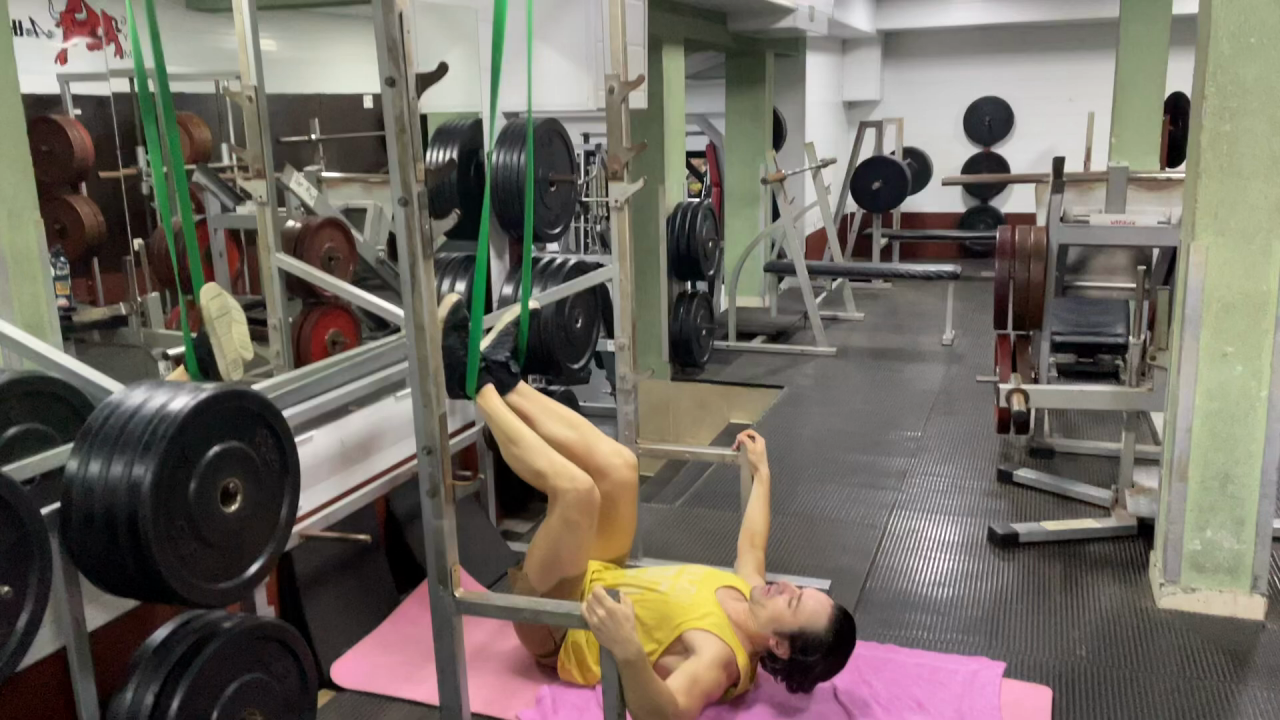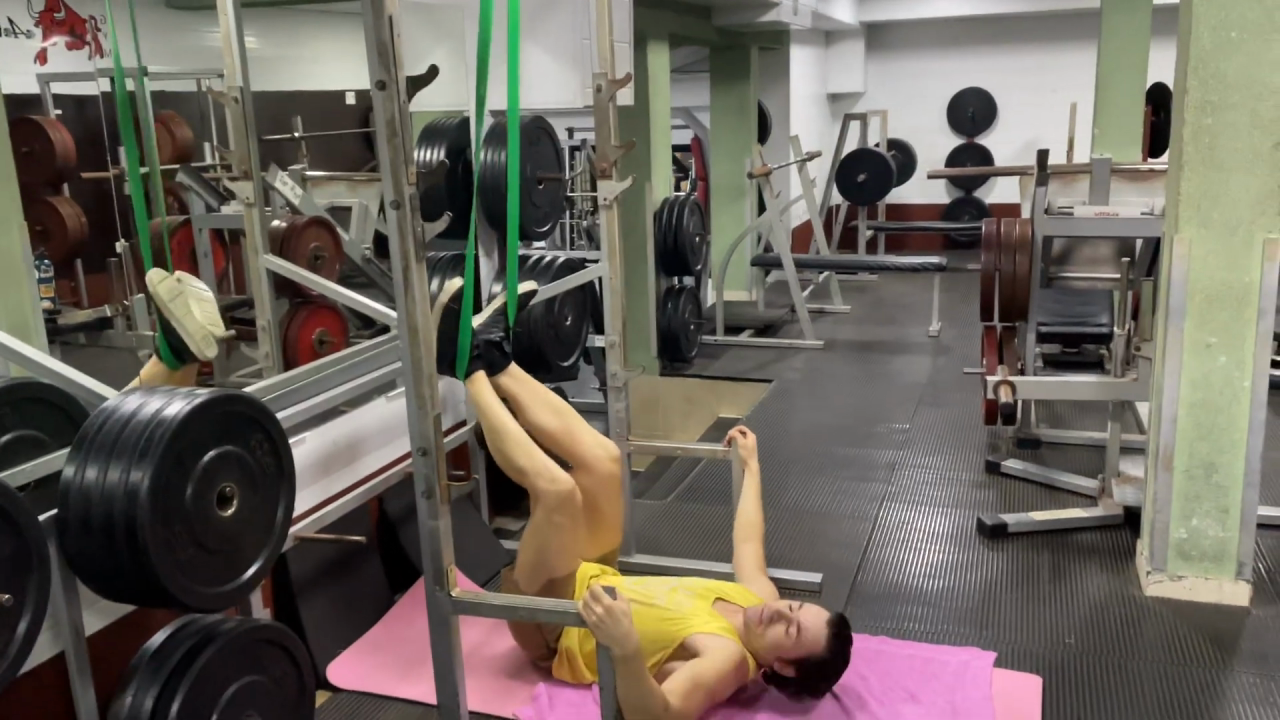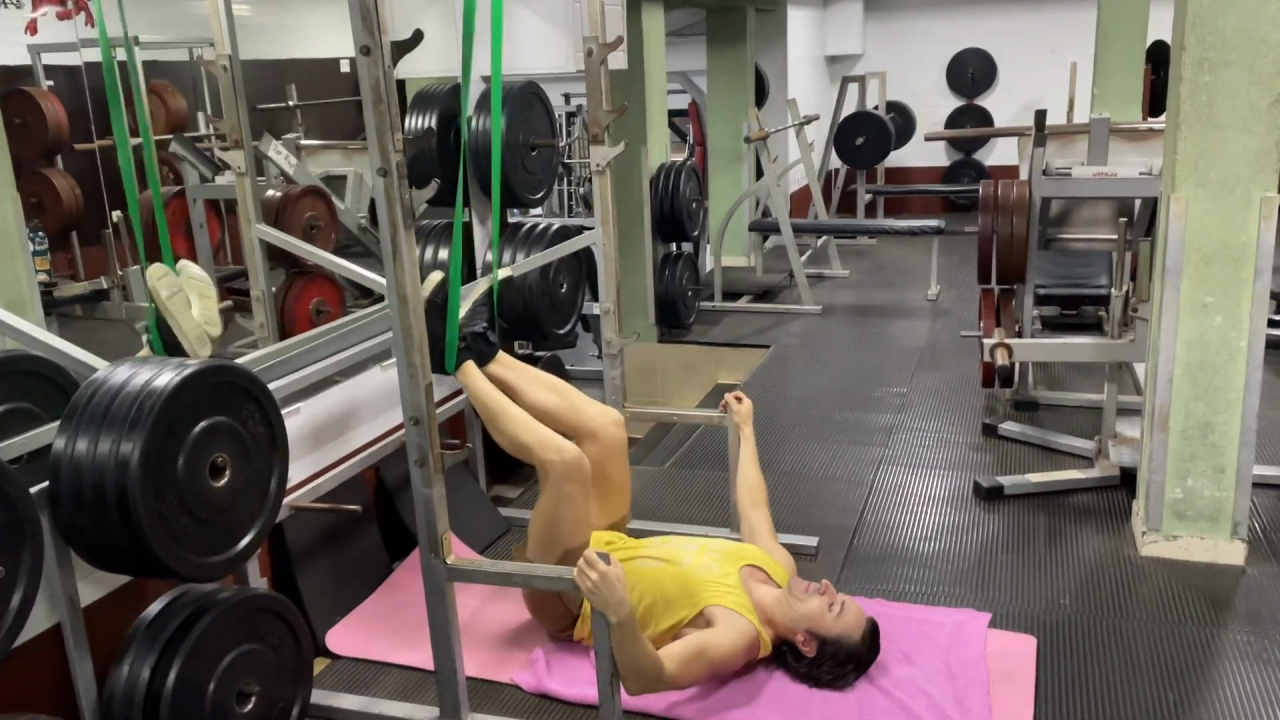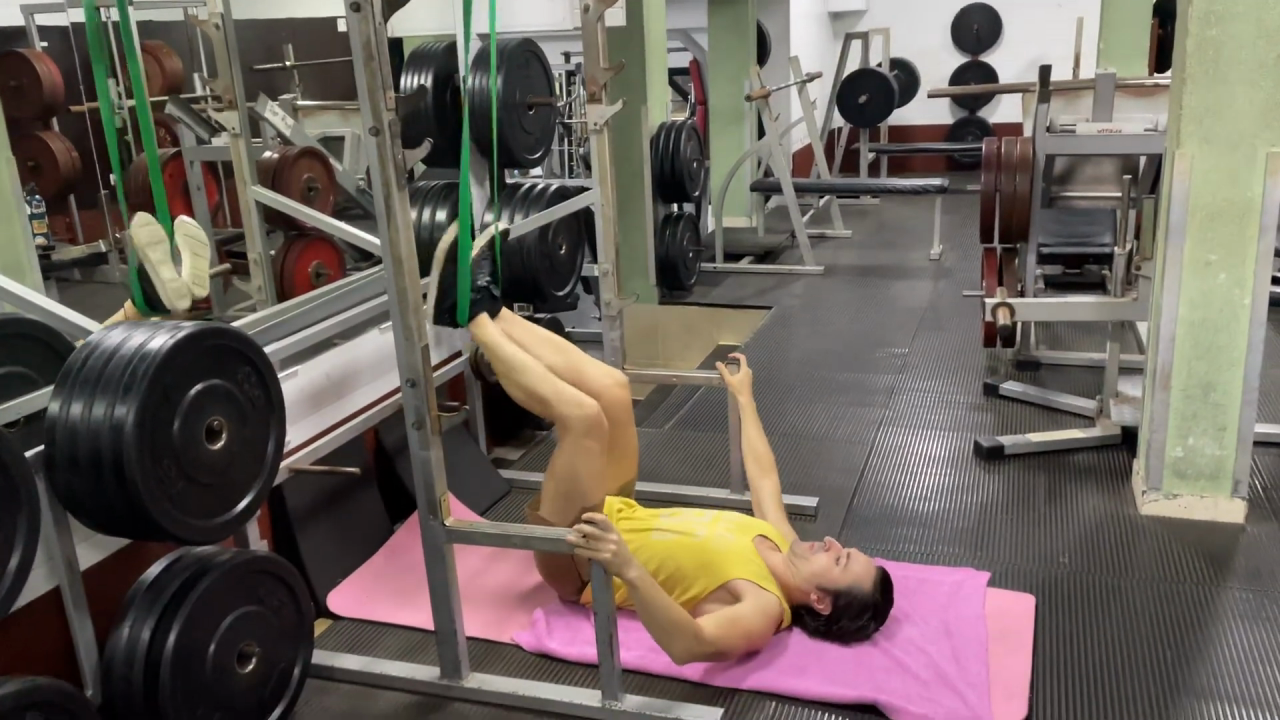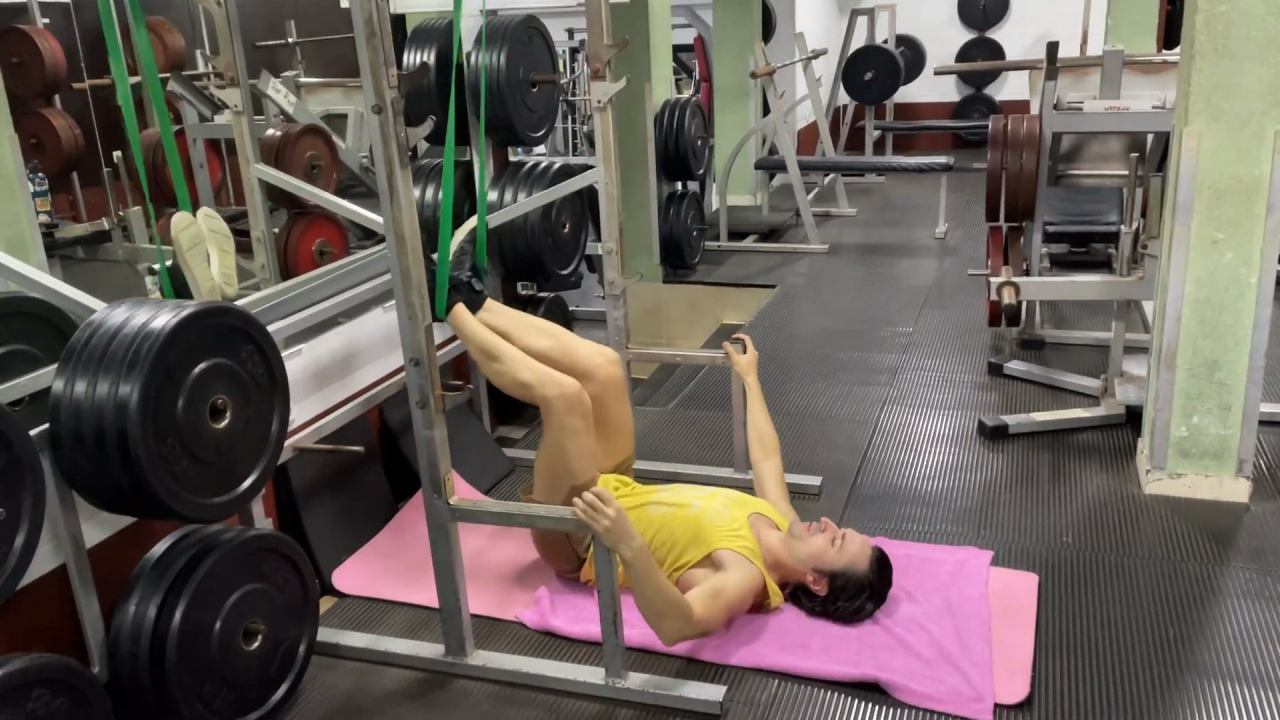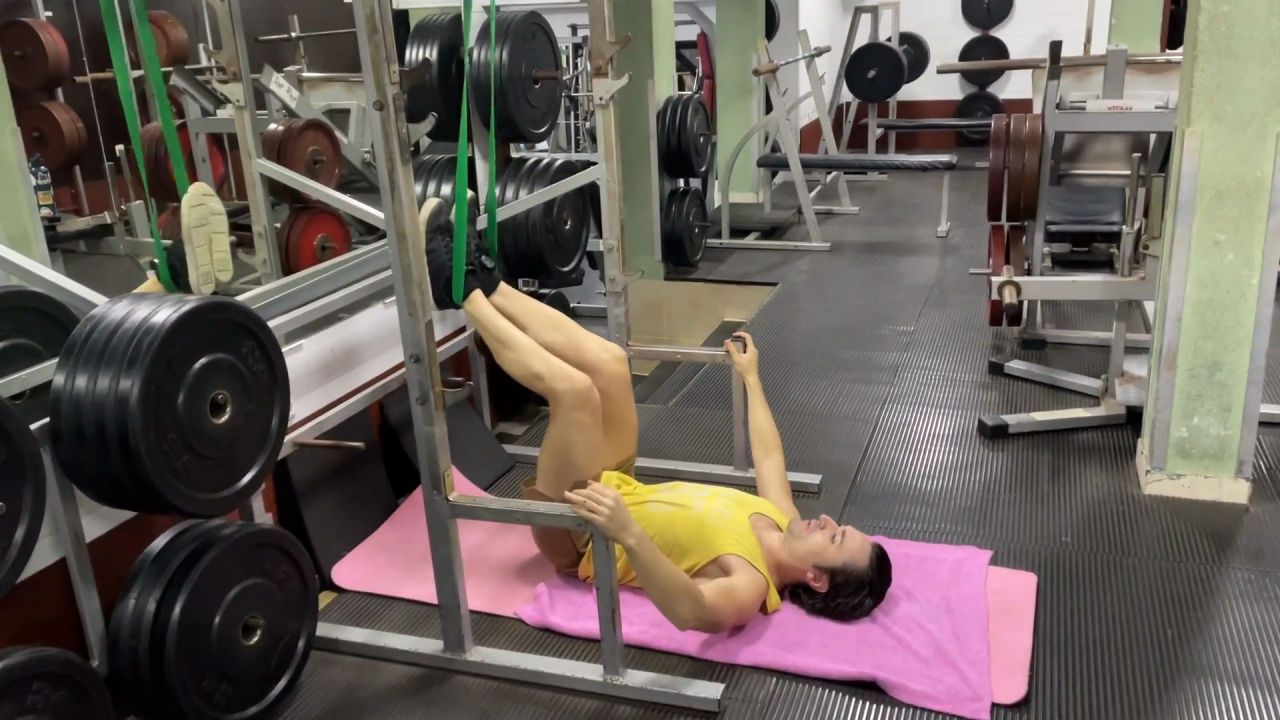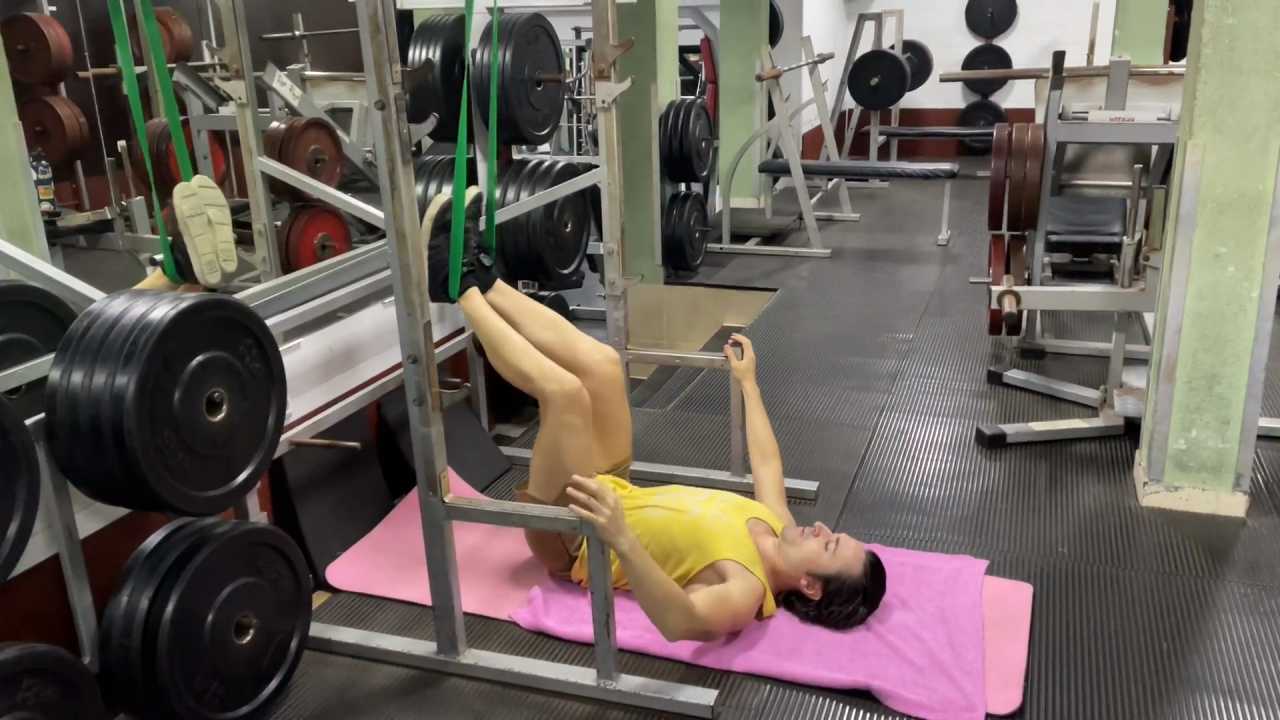
dt=0.7s
person 1, frame 1
left shoulder: (718, 655)
right shoulder: (748, 597)
right elbow: (752, 548)
left wrist: (629, 651)
right wrist: (761, 472)
left hip: (556, 631)
right hip: (593, 580)
left knee: (576, 486)
right knee: (618, 465)
left ankle: (480, 383)
right ankle: (502, 378)
person 1, frame 2
left shoulder: (727, 659)
right shoulder: (759, 598)
right elbow: (748, 543)
left wrist: (625, 646)
right wrist: (752, 467)
left hip: (555, 633)
right hip: (588, 582)
left knee: (556, 488)
right knee: (602, 460)
left ankle: (472, 369)
right ankle: (492, 360)
person 1, frame 3
left shoulder: (742, 634)
right shoulder: (777, 571)
left elbow: (645, 679)
right elbow: (755, 510)
left wrist: (619, 613)
right wrist: (745, 430)
left hip: (569, 602)
right hip: (602, 549)
left knee: (563, 458)
right knee: (604, 426)
left ankle: (461, 360)
right ankle: (482, 353)
person 1, frame 4
left shoulder: (765, 607)
right shoulder: (781, 547)
left elbow: (688, 644)
right elbow: (765, 477)
left wrist: (628, 569)
right wrist: (744, 398)
left hip: (579, 560)
right hip: (614, 516)
left knee: (582, 414)
right knee: (610, 388)
left ankle: (471, 313)
right ankle: (485, 307)
person 1, frame 5
left shoulder: (748, 579)
right shoulder: (783, 527)
left elbow: (675, 625)
right elbow: (767, 458)
left wrist: (629, 546)
right wrist: (749, 379)
left hip: (578, 540)
right hip: (613, 492)
left knee: (564, 393)
right knee: (601, 367)
left ankle: (454, 307)
right ankle: (469, 298)
person 1, frame 6
left shoulder: (751, 584)
right shoulder: (783, 526)
left elbow: (691, 611)
right elbow: (769, 459)
left wrist: (628, 535)
right wrist: (751, 378)
left hip: (578, 536)
right hip: (615, 491)
left knee: (573, 387)
right knee: (608, 363)
left ankle: (464, 290)
right ankle: (480, 280)
person 1, frame 7
left shoulder: (747, 590)
right shoulder: (777, 529)
left elbow: (680, 622)
right elbow: (767, 464)
left wrist: (622, 540)
right wrist: (748, 383)
left hip: (573, 541)
right hip: (610, 493)
left knee: (563, 389)
right knee: (601, 364)
left ankle: (461, 286)
right ankle: (478, 278)
